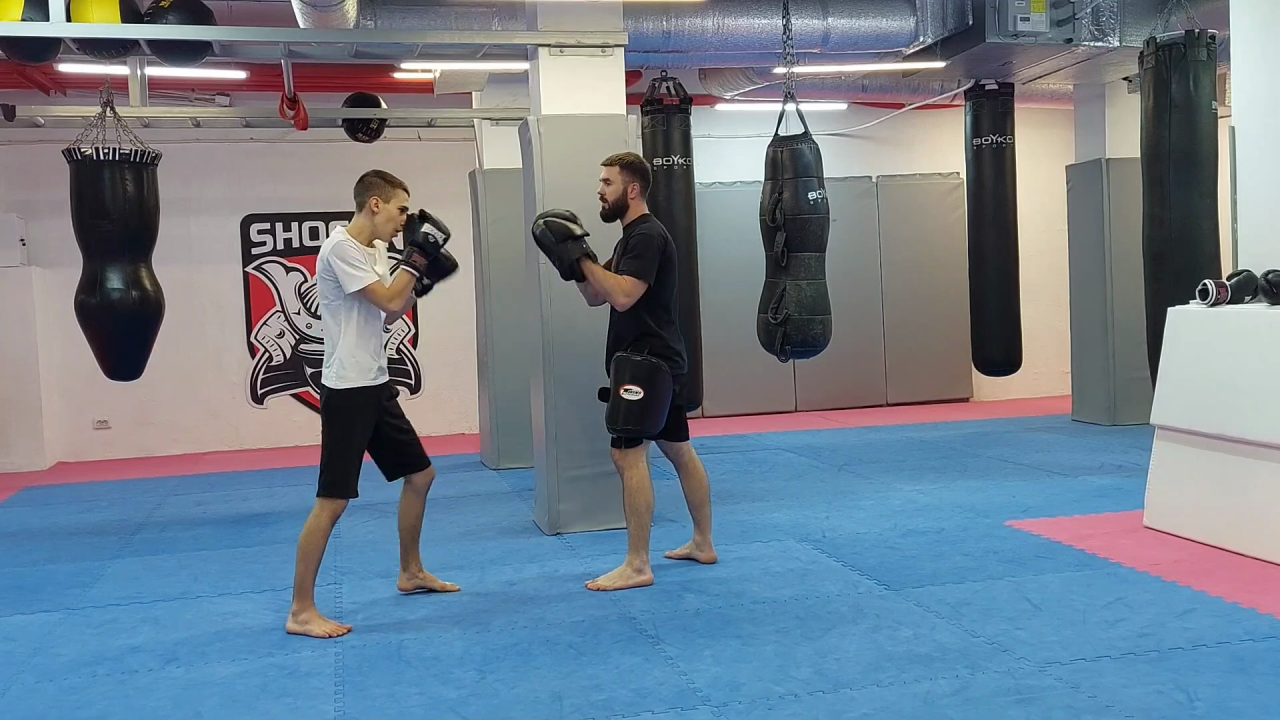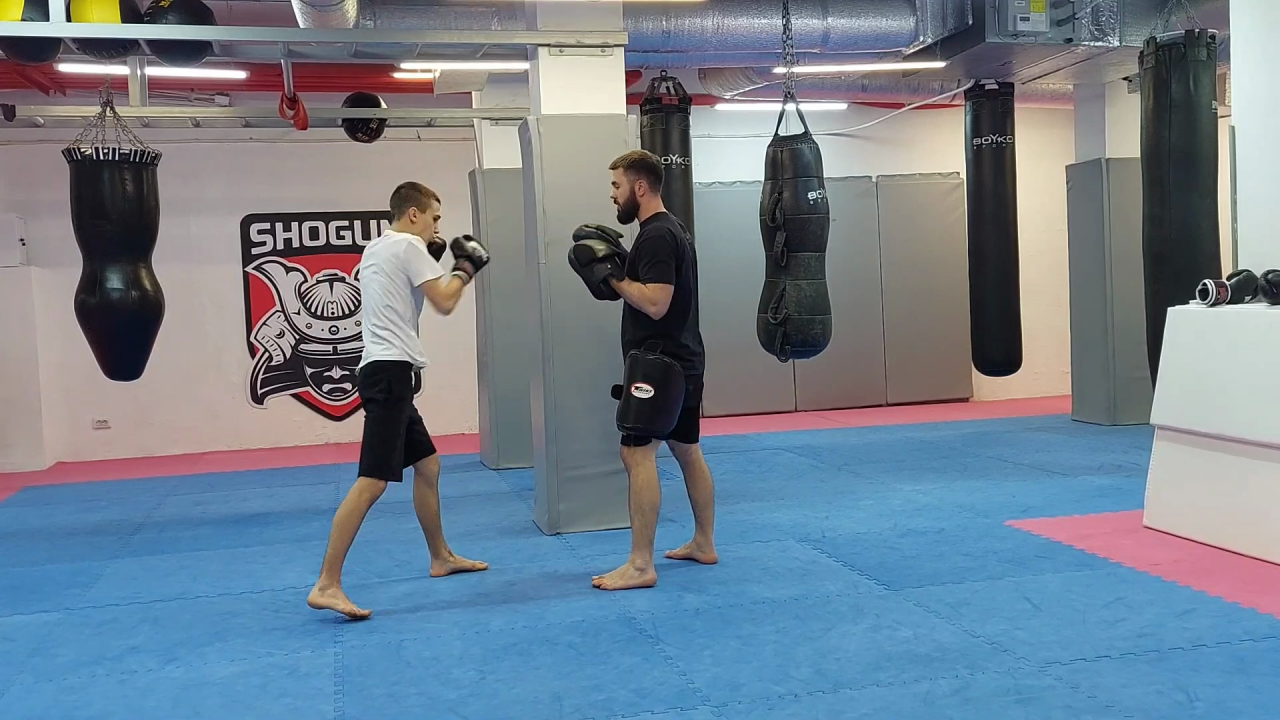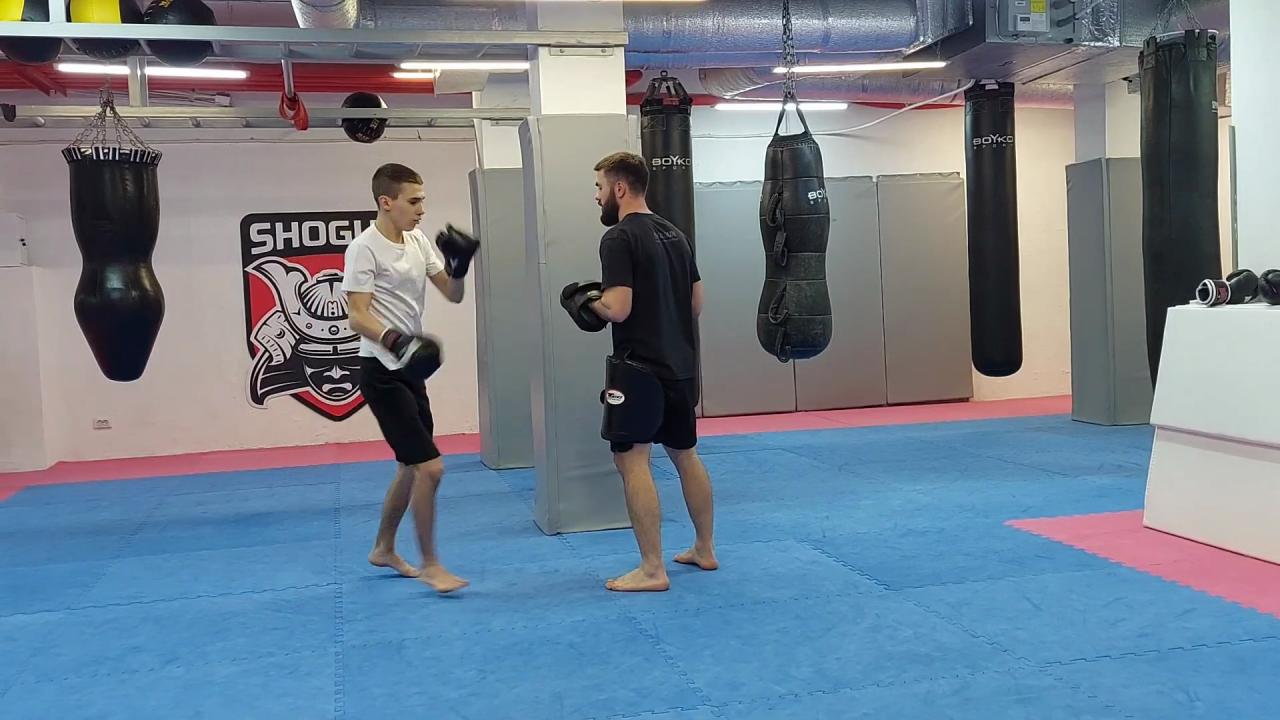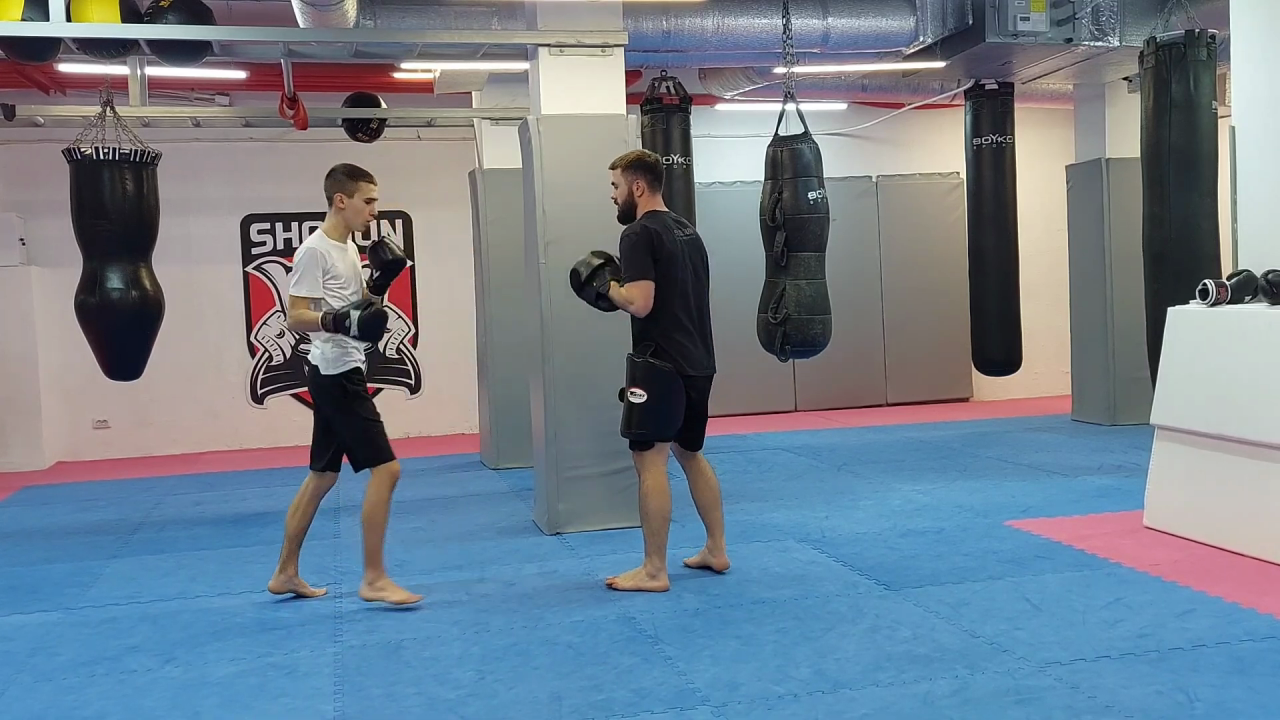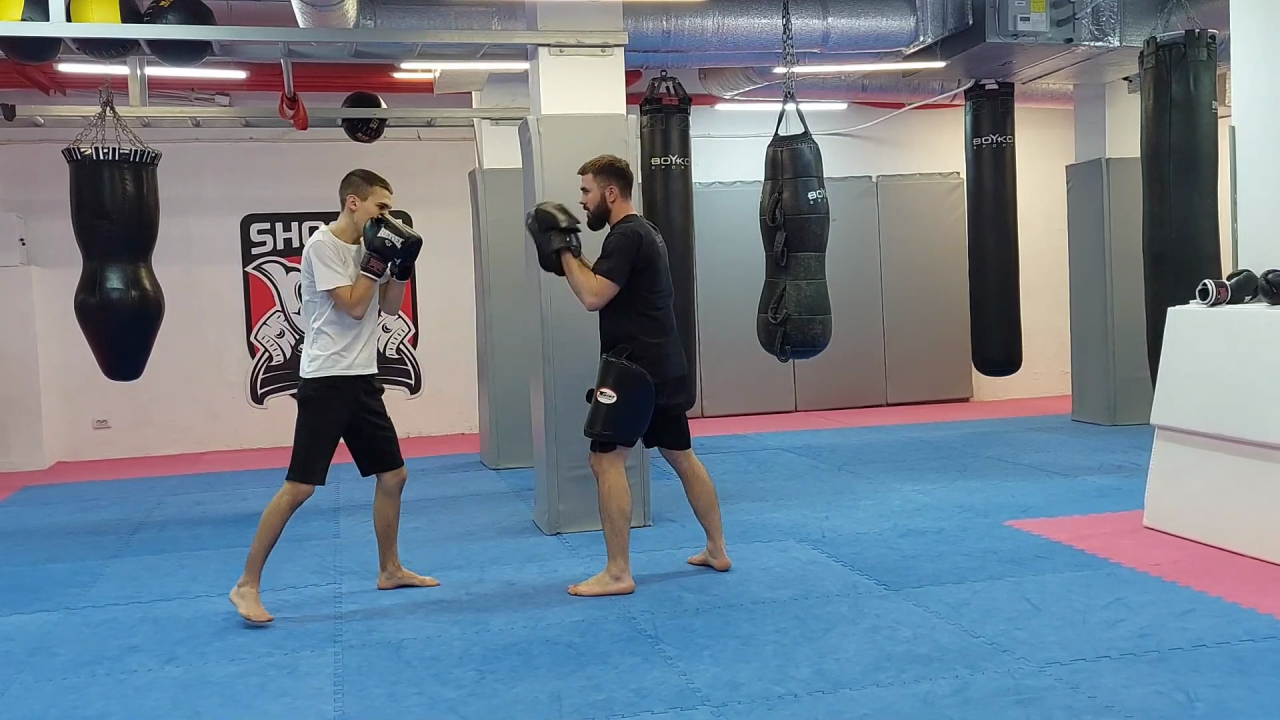
dt=1s
person 1, frame 1
left shoulder: (369, 250)
right shoulder: (341, 248)
left elbow: (390, 313)
right elbow: (390, 302)
left wrist: (423, 279)
right wrist: (417, 257)
left hip: (376, 386)
right hip: (347, 392)
left knee: (420, 476)
right knee: (332, 502)
left ankle: (411, 571)
right ankle: (301, 610)
person 1, frame 2
left shoulder: (377, 249)
right shoulder: (409, 246)
right elbow: (444, 303)
left wrist: (433, 265)
right wrist: (466, 266)
left hip: (382, 371)
right hip: (390, 371)
left knee: (428, 465)
right knee: (372, 481)
left ankle: (441, 556)
right ankle: (326, 585)
person 1, frame 3
left shoulder: (418, 241)
right shoulder: (365, 249)
left elbow: (452, 292)
right elbow: (358, 317)
left wrist: (457, 268)
right wrist: (398, 344)
left hip: (412, 370)
right hip: (384, 373)
left knee: (413, 467)
right knee: (431, 467)
left ankle: (384, 549)
right ankle: (429, 562)
person 1, frame 4
left shoulder: (348, 247)
right shoulder: (315, 251)
right elbow: (295, 314)
left wrist: (379, 285)
right wrist: (335, 321)
left hip: (342, 376)
right hip: (339, 378)
left knee: (322, 477)
right knee: (386, 469)
left ankle: (286, 572)
right ankle: (374, 577)
person 1, frame 5
left shoulder: (367, 245)
right shoulder: (323, 245)
left elbow: (389, 307)
right elbow: (353, 307)
left wrist: (401, 263)
right wrist: (375, 259)
left hip: (363, 379)
right hip: (326, 382)
left knee: (393, 476)
right knee: (299, 488)
left ankle: (390, 569)
right ankle: (247, 584)
person 2, frame 1
left shoulder: (648, 235)
right shoulder: (633, 236)
left elbow: (623, 297)
right elbow: (596, 296)
left wrist: (583, 258)
right wrist: (575, 263)
left hip: (649, 363)
right hip: (656, 362)
left knee: (628, 455)
right knee: (680, 450)
left ankle: (638, 565)
right ankle: (703, 543)
person 2, frame 2
left shoulder: (658, 235)
right shoulder: (662, 230)
left elbow: (655, 303)
left wrist: (612, 275)
right wrist: (612, 268)
left hip: (662, 363)
right hip: (678, 361)
left knee: (637, 454)
right knee: (687, 450)
left ankle: (640, 564)
right ankle: (703, 543)
person 2, frame 3
left shoulder: (618, 238)
right shoulder: (675, 235)
left elbow: (618, 308)
right elbow: (696, 304)
left wrist: (589, 301)
left hip: (641, 368)
right hip: (680, 365)
left knee: (632, 461)
right knee: (686, 454)
left ankle: (652, 570)
right ankle: (705, 549)
person 2, frame 4
left shoulder: (639, 234)
right shoulder: (689, 233)
left elbow: (640, 304)
left wrist: (609, 288)
left hip: (662, 364)
right hip: (698, 362)
left knee: (650, 460)
right knee: (690, 454)
left ankle: (654, 570)
right ankle: (716, 550)
person 2, frame 5
left shoulder: (627, 236)
right shoulder: (642, 232)
left elbow: (593, 296)
right elbow: (605, 285)
left wrist: (564, 253)
right wrist: (572, 257)
left hip: (637, 368)
right hip: (662, 367)
left knee: (605, 459)
right knee: (681, 456)
left ankle: (618, 573)
right ankle: (717, 550)
